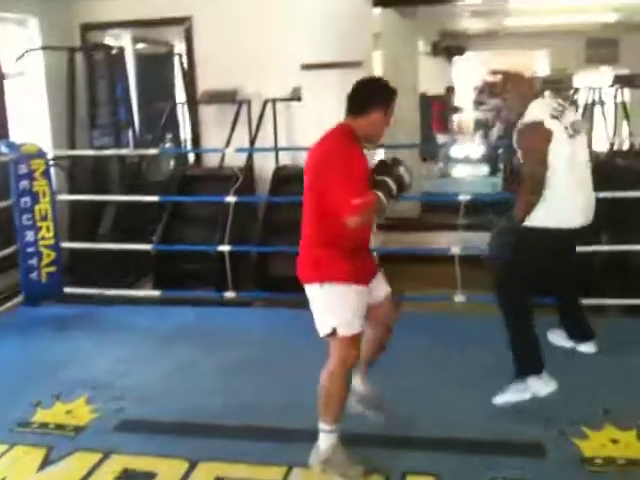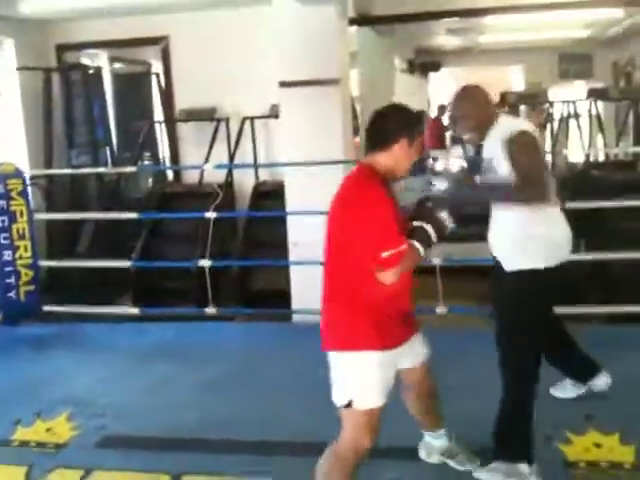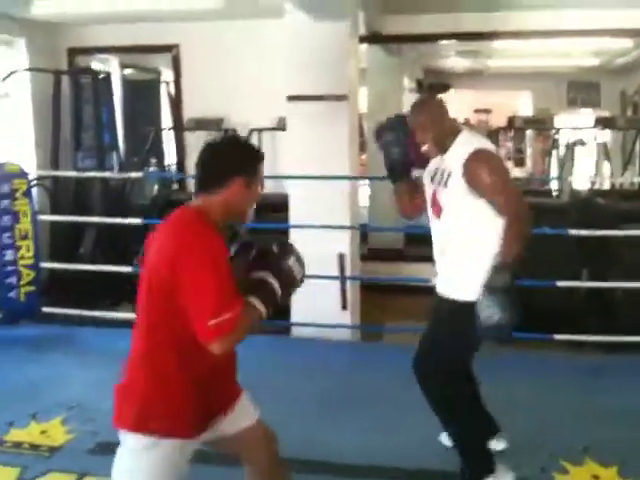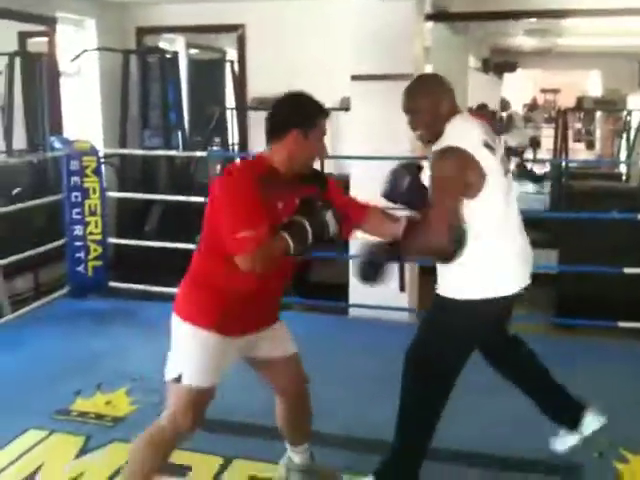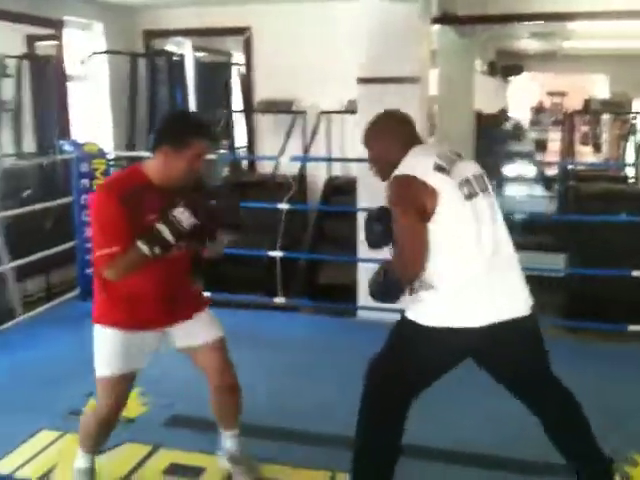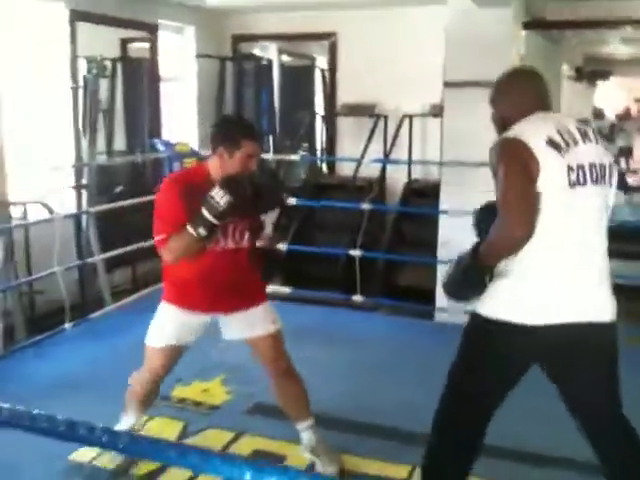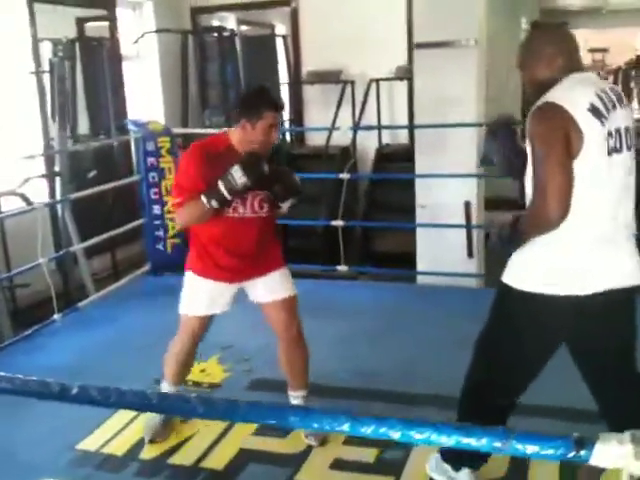
dt=0.7s
person 1, frame 1
left shoulder: (531, 126)
right shoulder: (565, 109)
left elbow: (535, 185)
right elbow: (576, 161)
left wrist: (508, 226)
left hip: (547, 221)
right hip: (577, 212)
left knee: (509, 285)
right knee: (560, 271)
left ankle: (532, 374)
right ankle: (580, 335)
person 1, frame 2
left shoulder: (516, 137)
right shoulder: (491, 141)
left elbow: (536, 191)
left wrist: (491, 192)
left hip: (536, 255)
right hip: (515, 254)
left knee: (516, 344)
right knee: (534, 324)
right ankle: (588, 373)
person 1, frame 3
left shoulder: (477, 159)
right shoulder: (441, 161)
left elbow: (517, 216)
right elbow: (410, 204)
left wrist: (500, 276)
left hip: (472, 291)
right hip: (453, 286)
left knee: (431, 369)
right knee: (448, 366)
right ankle: (482, 434)
person 1, frame 4
left shoulder: (450, 155)
right shoulder: (480, 135)
left elbow: (440, 237)
right wrist: (419, 192)
left hip: (477, 284)
right hip: (508, 271)
left knee: (426, 367)
right knee: (496, 343)
right ankle: (573, 415)
person 1, frame 5
left shoulder: (405, 182)
right shoulder: (463, 165)
left elbow: (410, 269)
left wrist: (383, 282)
right wrist: (396, 226)
left hip: (447, 314)
right hip: (509, 306)
left knee: (383, 390)
right knee: (542, 387)
person 1, frame 6
left shoulder: (515, 146)
right shoulder: (595, 145)
left elbow: (518, 224)
left wrist: (477, 259)
left hip: (519, 310)
right hip: (589, 309)
left knee: (462, 410)
person 1, frame 7
left shoulder: (552, 112)
left elbow: (551, 209)
left wrist: (513, 231)
right wrist: (523, 161)
left hip: (551, 278)
left knee: (495, 372)
person 2, frame 1
left shoulder: (341, 144)
right shoulder: (344, 150)
right elbow: (355, 215)
left wrist: (378, 180)
right wrist: (387, 186)
left hip: (354, 258)
right hip: (332, 267)
left knee: (385, 316)
right knee: (344, 354)
left ankle: (360, 387)
right ankle: (326, 447)
person 2, frame 2
left shoulder: (372, 185)
right shoulder: (365, 195)
right elbow: (390, 271)
left wrist: (418, 221)
right wrist: (425, 233)
left hip: (391, 320)
right hip: (358, 332)
left knee: (420, 382)
right knee: (358, 439)
left ankle: (436, 443)
person 2, frame 3
left shoulder: (182, 226)
right shoulder: (199, 243)
right elbow: (222, 338)
left wrist: (246, 272)
right wrist: (268, 287)
right hip: (161, 407)
left knee: (264, 450)
person 2, frame 4
left shoulder: (309, 182)
right shoulder: (238, 181)
left elbow: (366, 218)
right elbow: (250, 258)
right wrist: (305, 229)
left hip: (258, 315)
right hip: (206, 315)
left knee: (293, 387)
right knee: (179, 420)
person 2, frame 5
left shoulder: (186, 189)
right shoulder: (114, 193)
left elbow: (201, 246)
right elbow: (110, 269)
left wrist: (214, 225)
right wrist: (165, 234)
left hip: (181, 303)
right hip: (122, 313)
left knee: (223, 377)
right knee: (110, 403)
left ankle: (232, 449)
person 2, frame 6
left shoulder: (250, 190)
right shoulder: (177, 187)
right elbow: (171, 253)
left wrist: (268, 215)
right wrist: (212, 212)
left hip: (243, 294)
right hip: (185, 297)
left knee: (280, 365)
right knee: (153, 369)
left ankle: (311, 441)
right ankle: (127, 425)
person 2, frame 7
left shoulder: (269, 158)
right shoulder: (201, 155)
left elbow: (282, 209)
right elbow: (181, 215)
left wrist: (286, 192)
right wrist: (226, 188)
left hip: (264, 261)
right hip: (209, 265)
left knee: (291, 330)
right knee: (187, 337)
left ankle: (298, 407)
